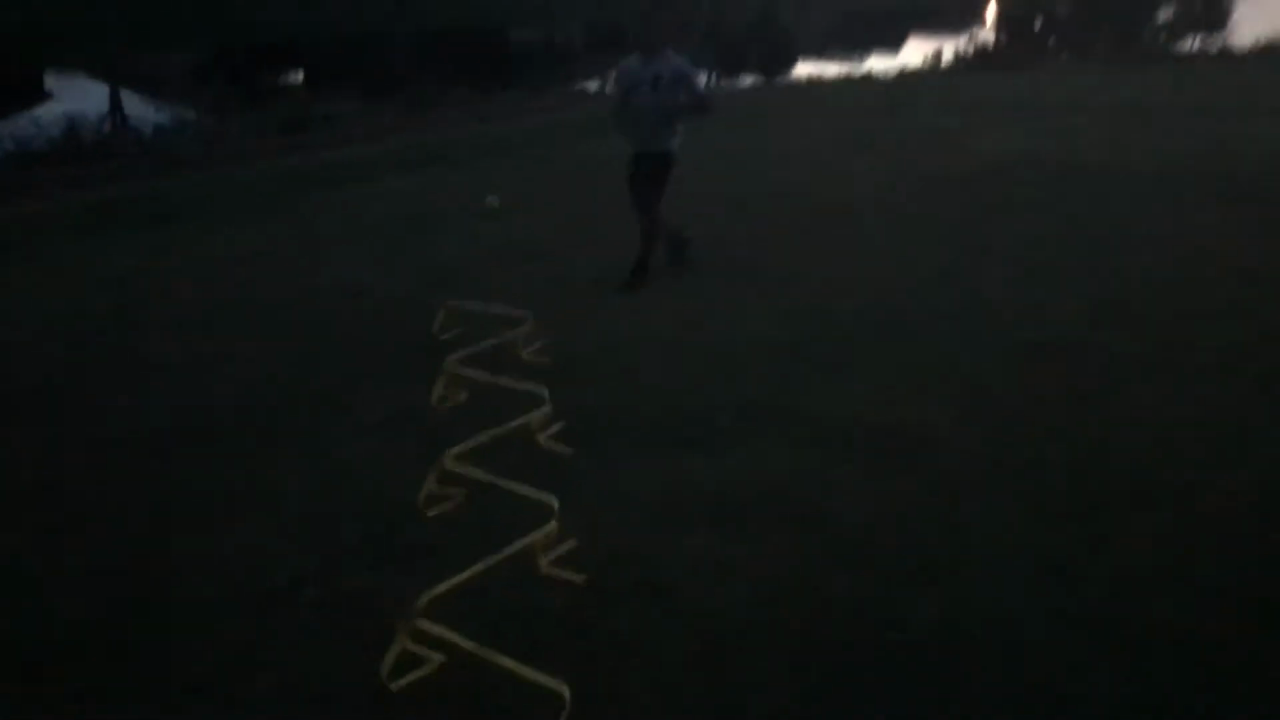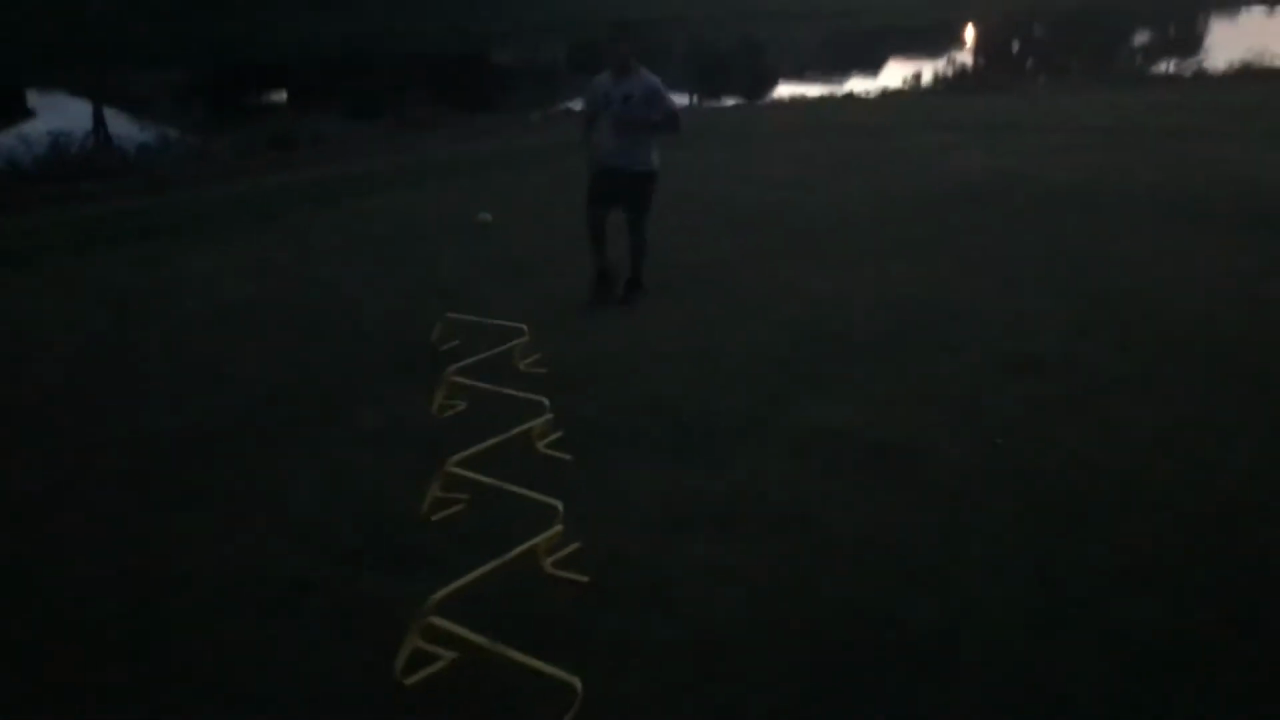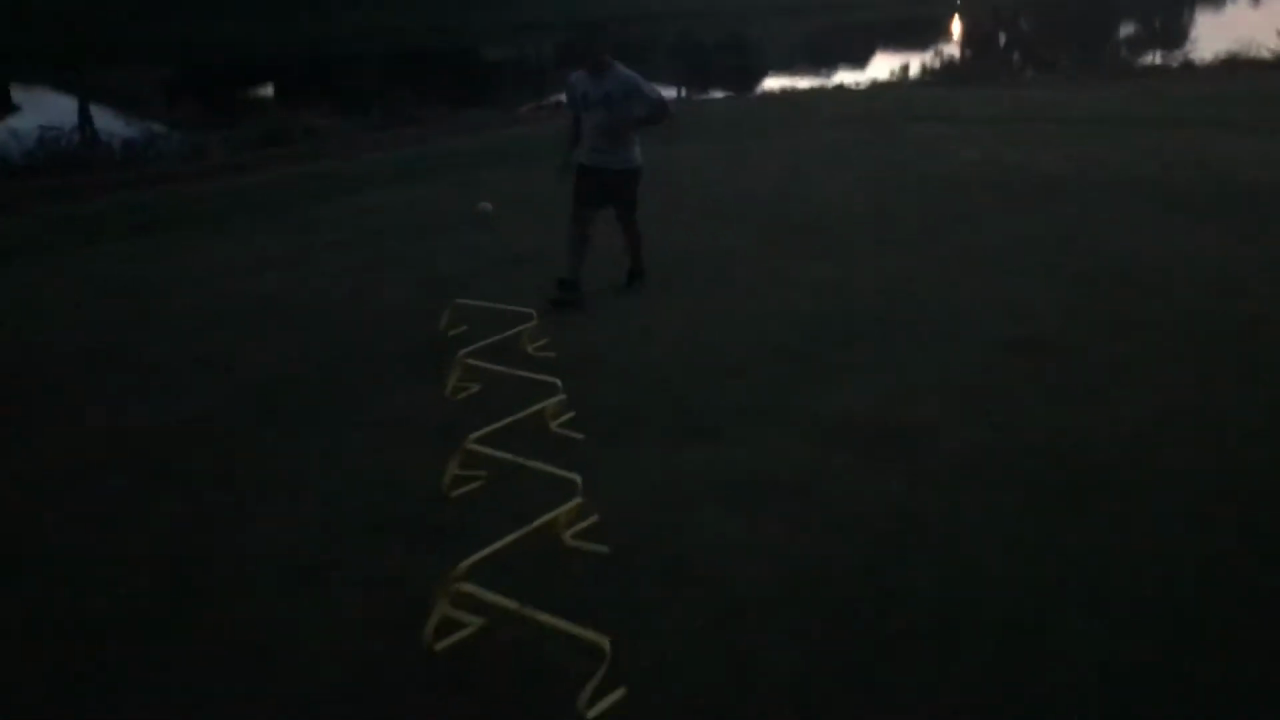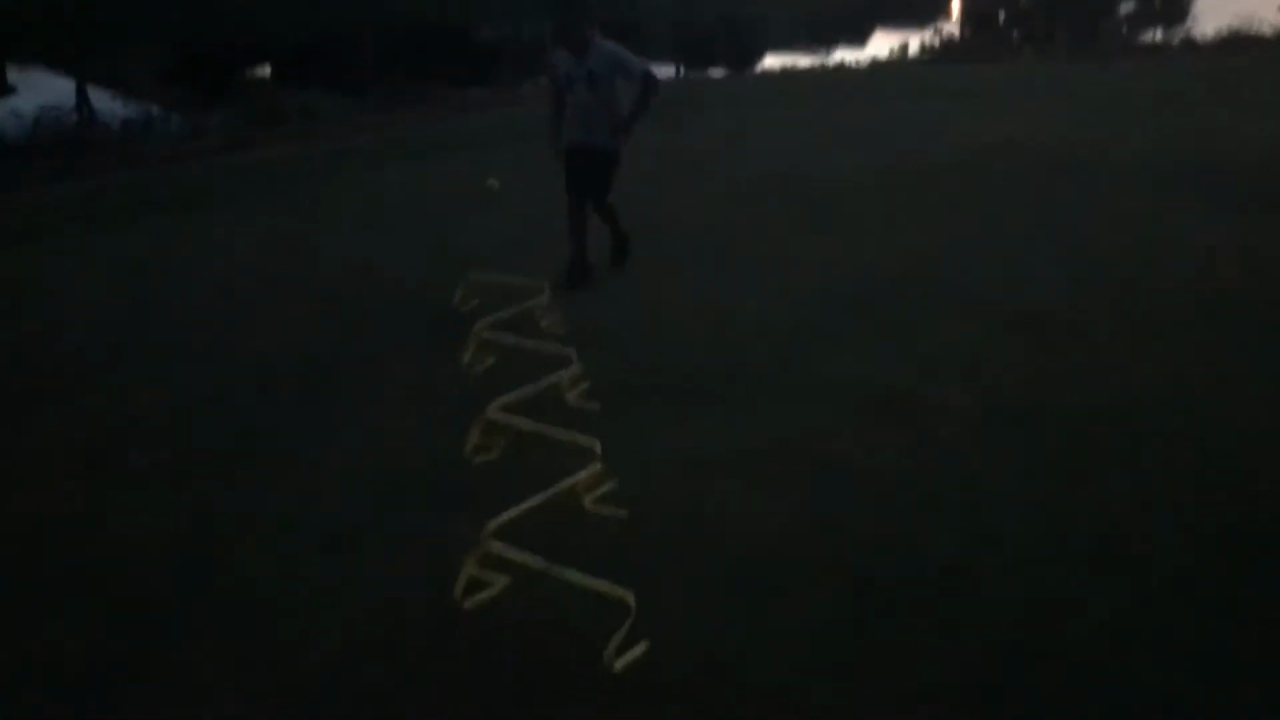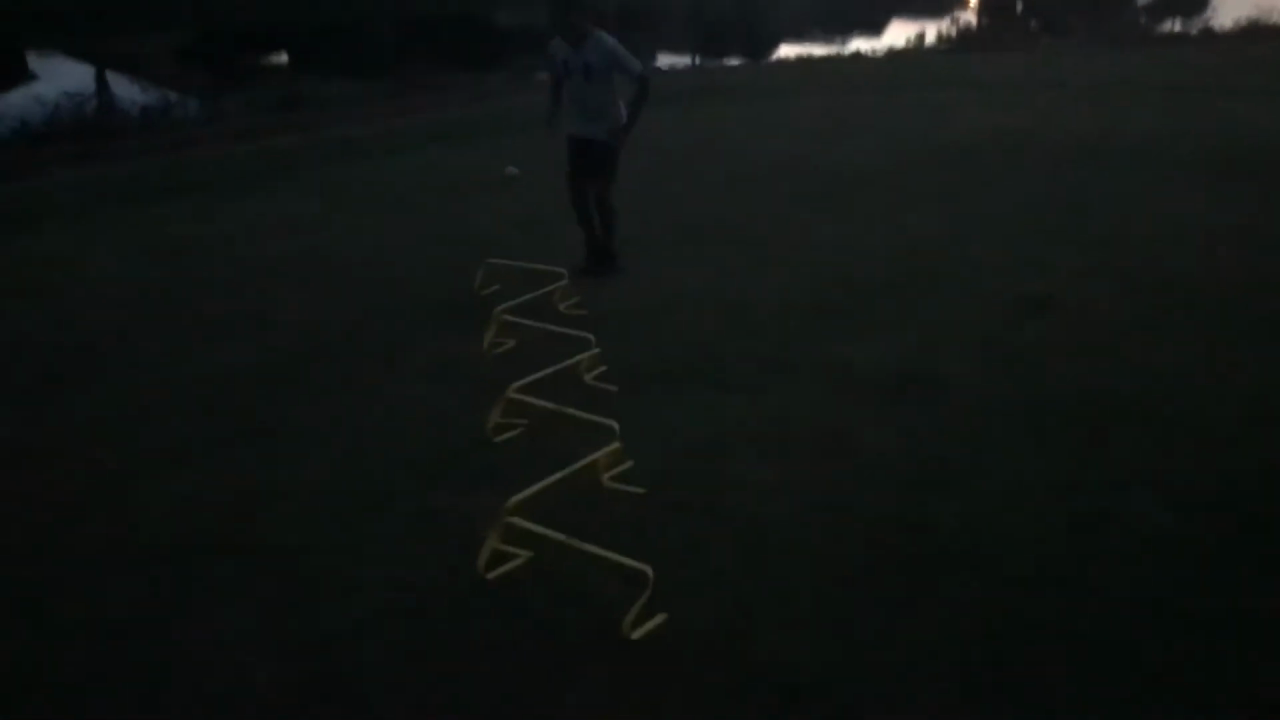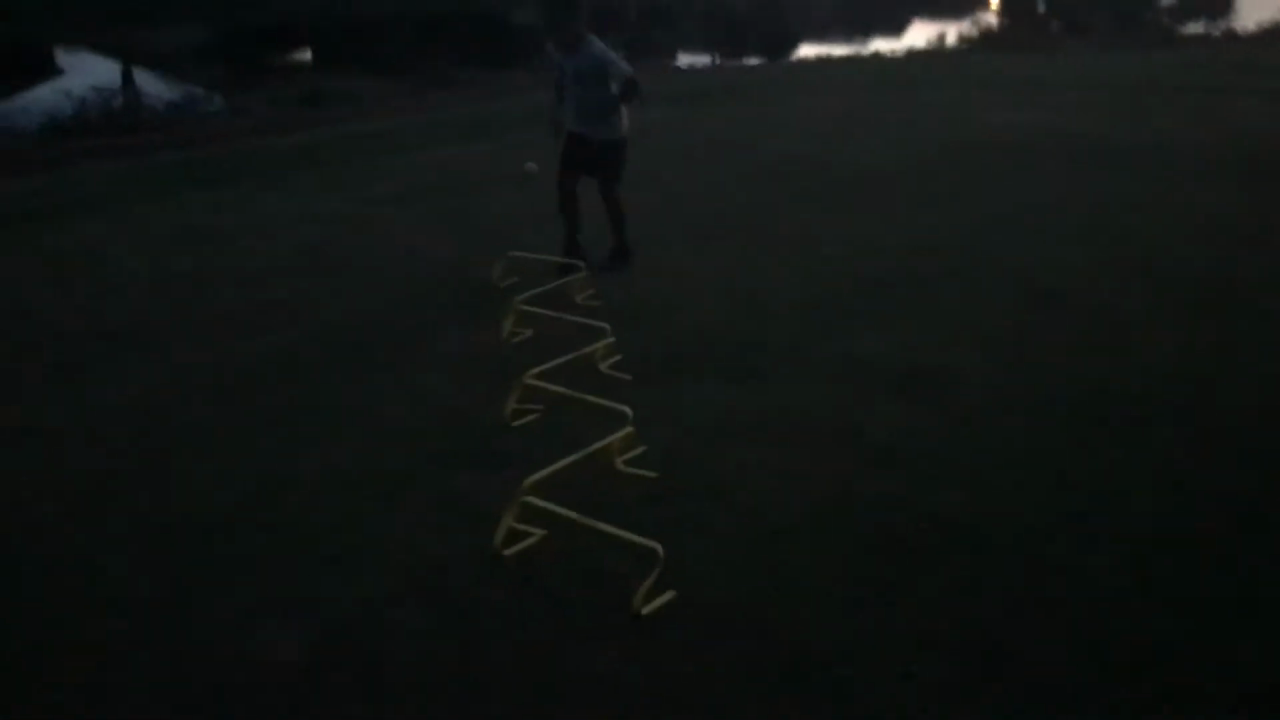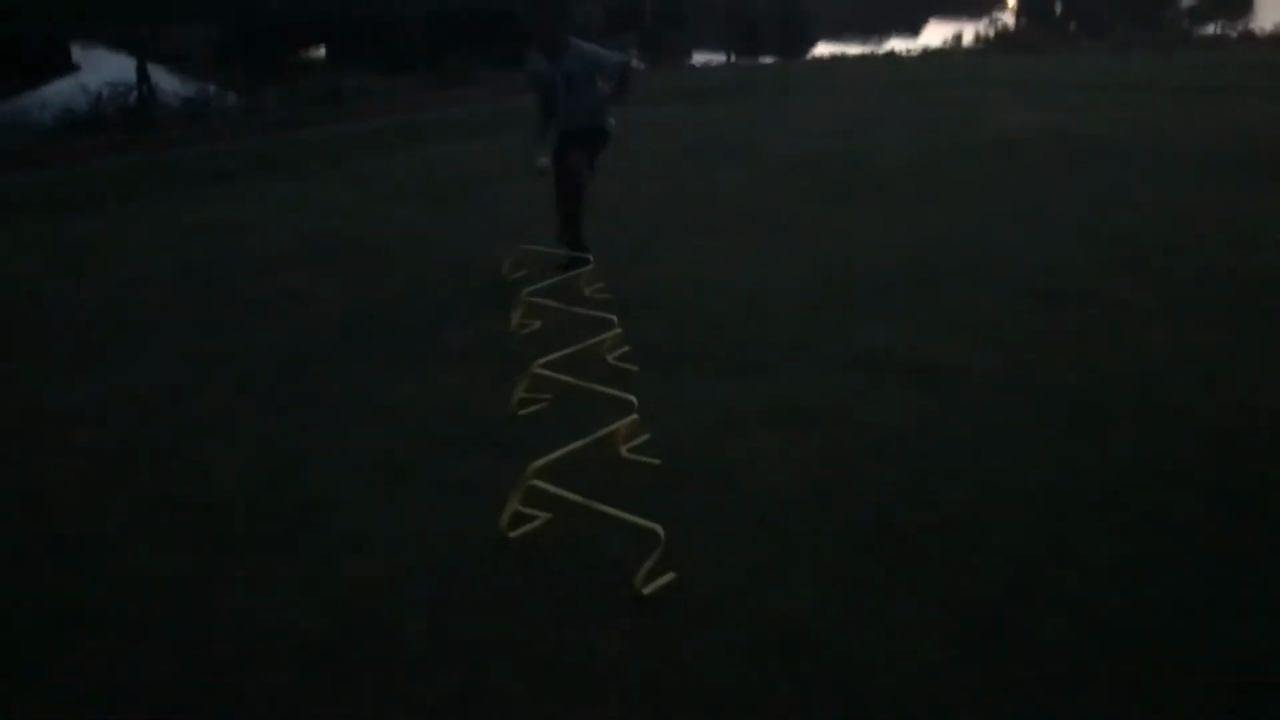
dt=0.2s
person 1, frame 1
left shoulder: (677, 67)
right shoulder: (627, 67)
left elbow: (702, 104)
right elbow: (618, 108)
left wrist: (673, 110)
right wrist: (631, 132)
left hip: (662, 146)
right hip: (638, 146)
left knee: (648, 204)
right knee: (642, 204)
left ankle: (643, 264)
right ankle: (676, 241)
person 1, frame 2
left shoulder: (648, 84)
right shoulder: (598, 84)
left elbow: (673, 123)
right elbow: (590, 123)
left wrist: (638, 123)
right wrist: (593, 151)
left hip: (640, 165)
right hip: (607, 163)
left knee: (636, 223)
right knee: (594, 218)
left ankle: (636, 280)
right ankle: (602, 273)
person 1, frame 3
left shoulder: (627, 79)
right shoulder: (575, 82)
left elbow: (662, 110)
left wrist: (627, 124)
right wrist: (570, 153)
left hip: (624, 163)
right hip: (589, 162)
left knee: (627, 220)
right knee: (579, 219)
left ankle: (637, 268)
right ankle: (571, 285)
person 1, frame 4
left shoulder: (610, 55)
right shoulder: (558, 59)
left elbow: (649, 81)
left wrist: (628, 121)
right wrist: (556, 134)
left hip: (606, 141)
right hip: (576, 140)
left knee: (597, 201)
right knee: (576, 202)
left ankle: (619, 238)
right ankle: (579, 265)
person 1, frame 5
left shoulder: (606, 47)
right shoulder: (557, 47)
left elbow: (642, 82)
left wrist: (627, 126)
right wrist: (554, 111)
left hip: (605, 131)
right hip: (576, 130)
left knee: (600, 191)
right knee: (576, 190)
left ankle: (608, 252)
right ankle: (595, 247)
person 1, frame 6
left shoulder: (597, 53)
right shoulder: (556, 50)
left elbow: (631, 87)
left wrist: (603, 110)
right wrist: (558, 114)
left hip: (607, 131)
right hip: (577, 128)
left knee: (608, 190)
right knee: (565, 185)
left ankle: (621, 248)
right ankle: (572, 246)
person 1, frame 7
left shoulder: (585, 54)
right shoulder: (536, 63)
left elbow: (623, 67)
left wrist: (606, 103)
right wrist: (543, 137)
left hip: (595, 124)
right hip: (565, 127)
left knee: (574, 165)
right knee: (562, 188)
left ankle: (572, 224)
right ankle: (577, 249)
